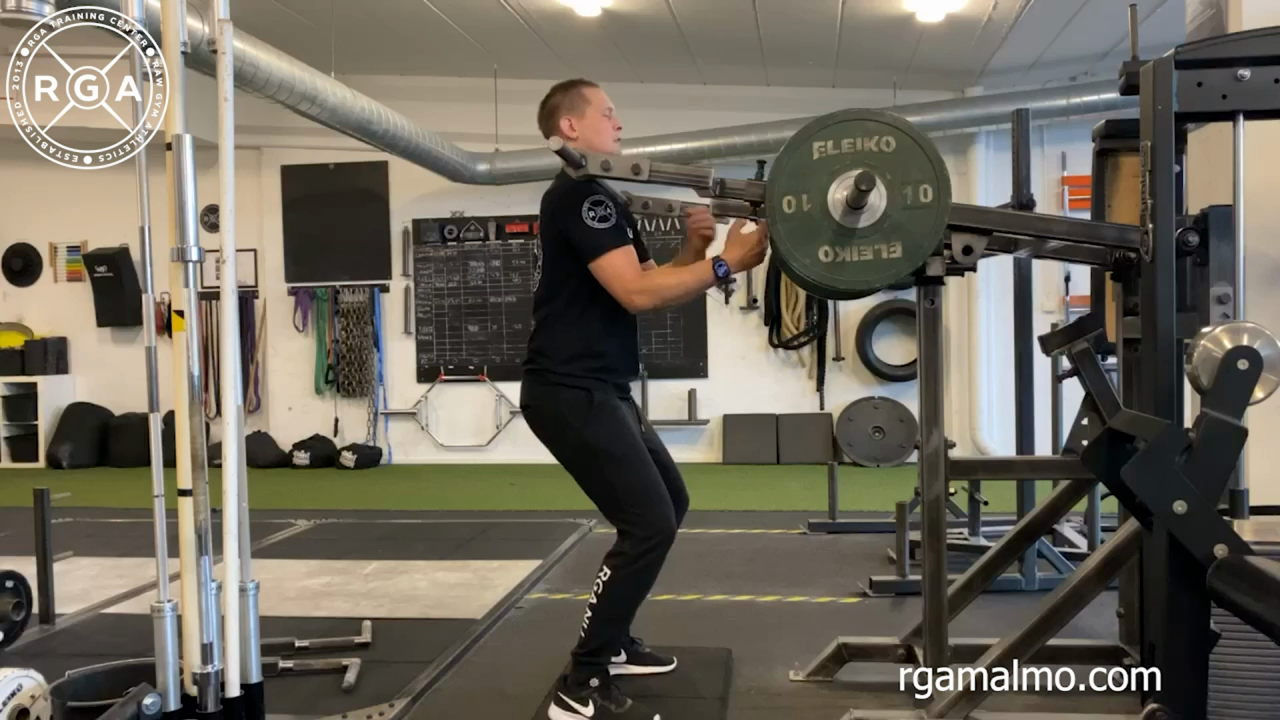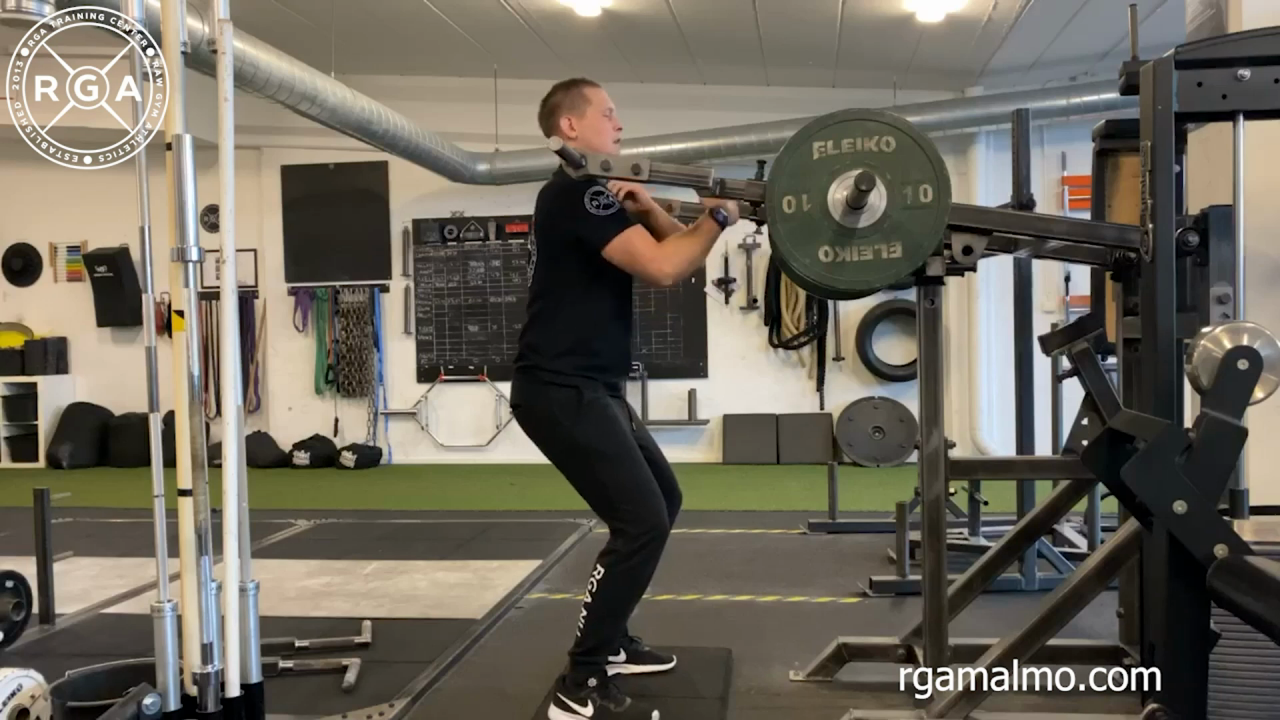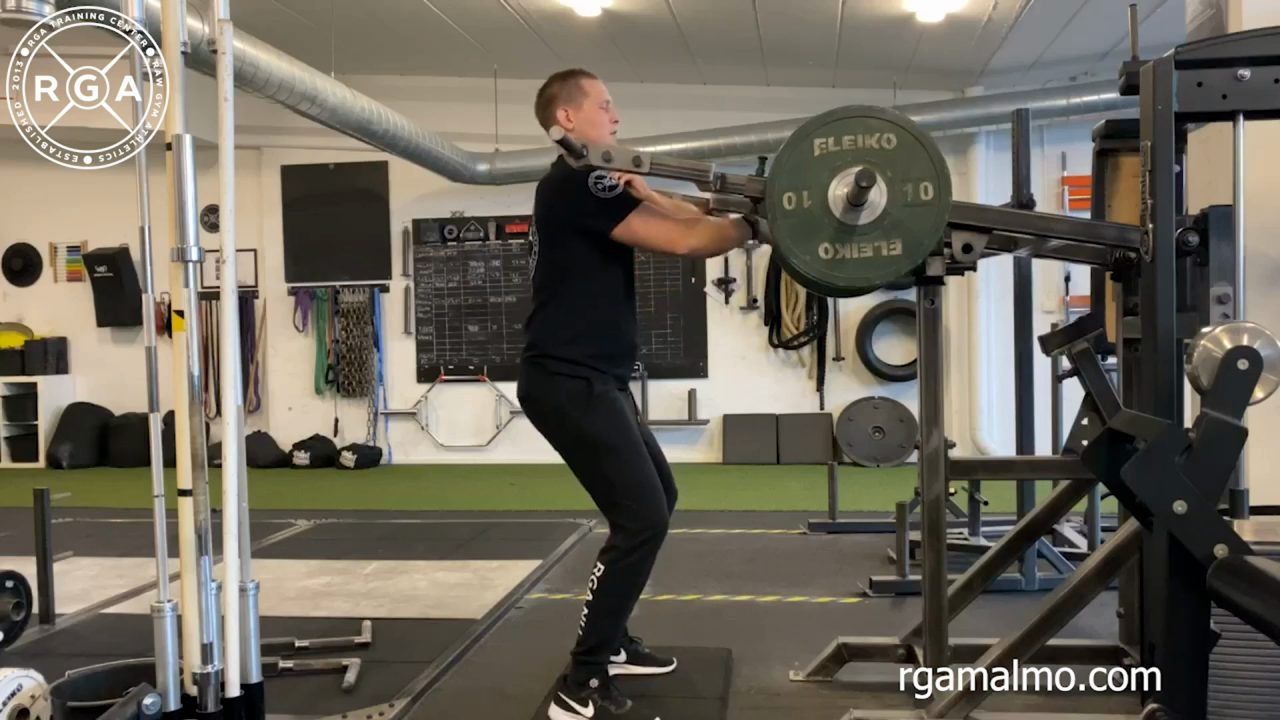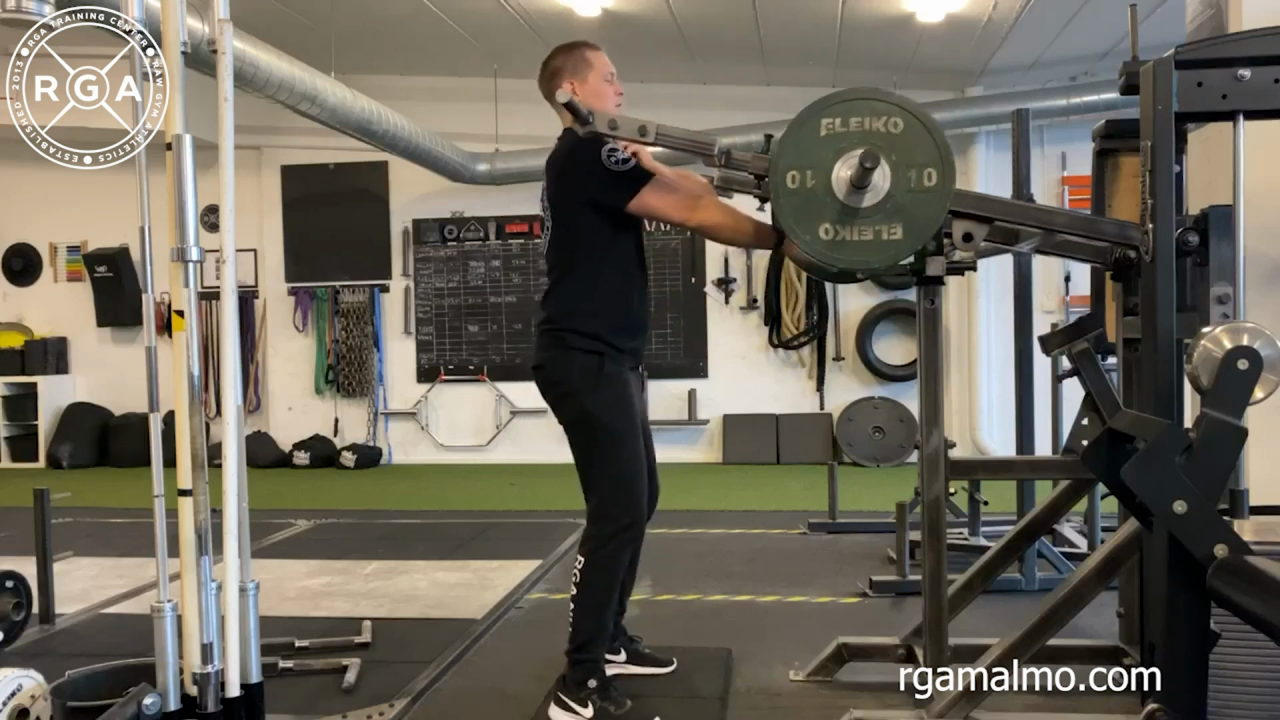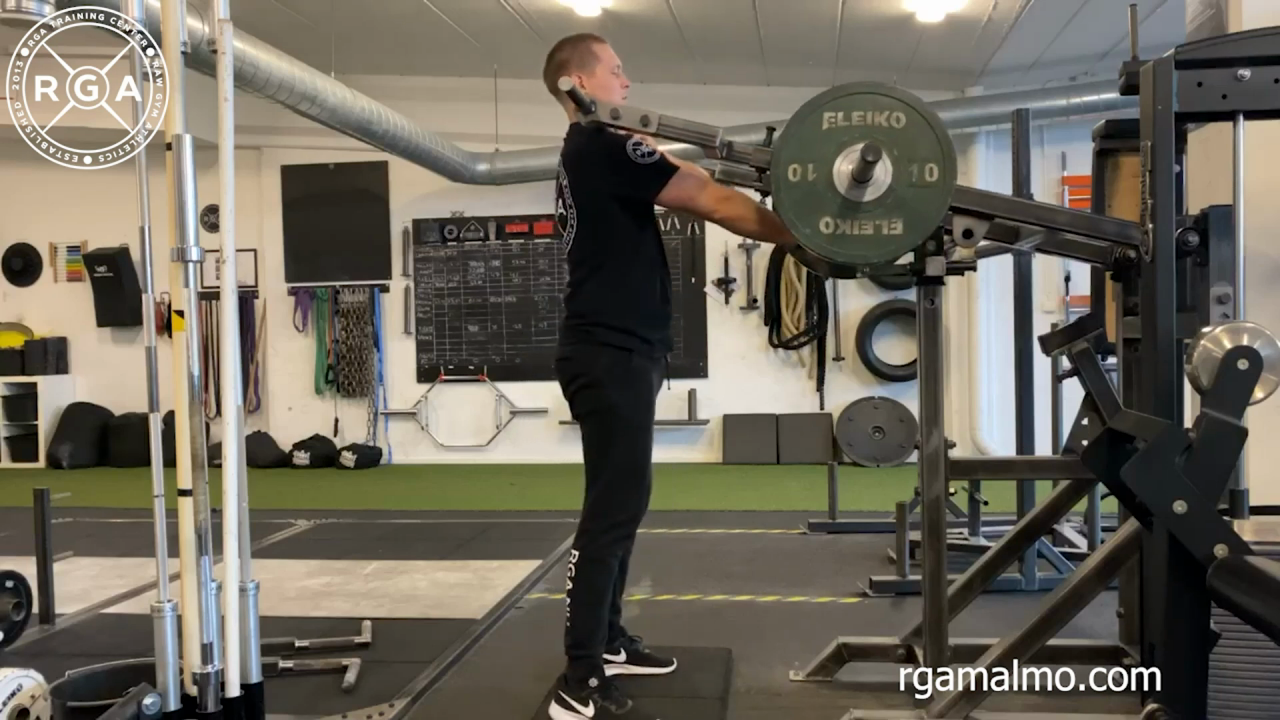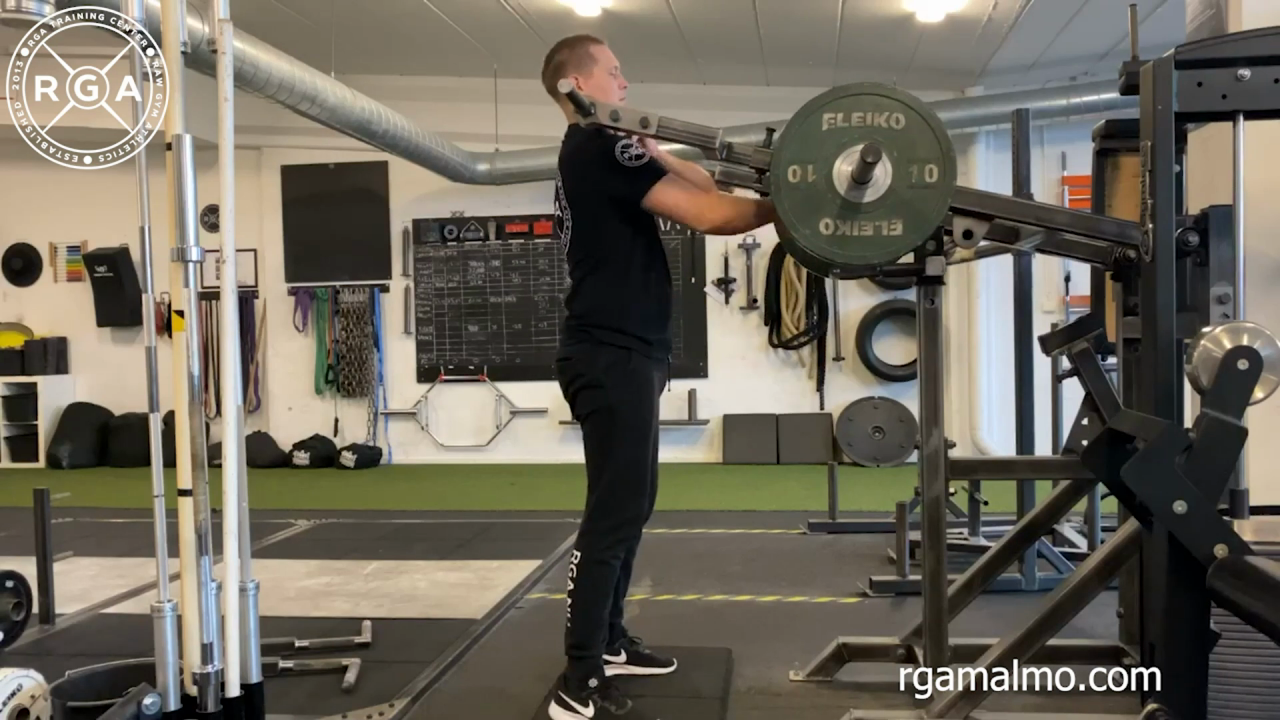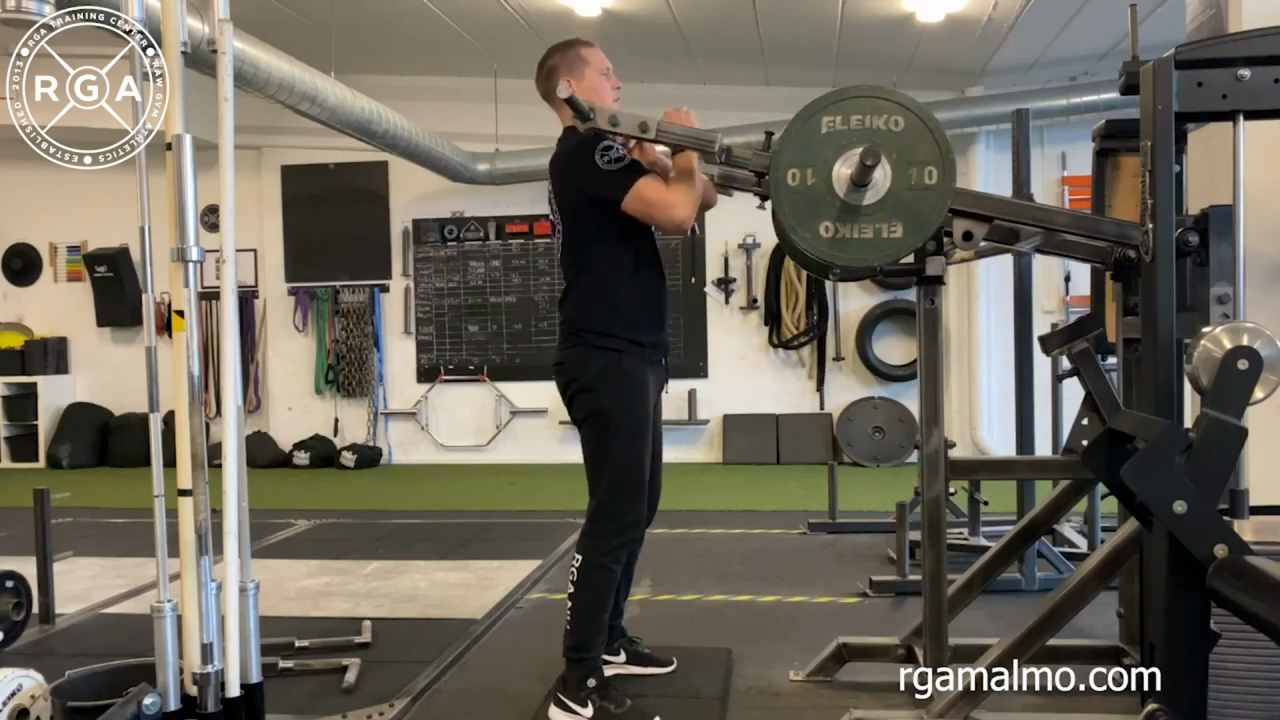
dt=0.4s
person 1, frame 1
left shoulder: (599, 198)
right shoulder: (578, 195)
left elbow: (649, 281)
right elbow: (636, 292)
left wrist: (693, 246)
right wrist: (726, 264)
left hip: (600, 389)
right hip: (571, 393)
left knee: (668, 505)
right knee: (648, 526)
left ankle: (612, 643)
person 1, frame 2
left shoulder: (597, 196)
right shoulder: (573, 195)
left elbow: (669, 252)
right elbow: (665, 268)
left wrist: (646, 207)
right wrist: (718, 215)
left hip: (590, 387)
right hip: (561, 392)
left knee: (660, 505)
right knee: (641, 524)
left ankle: (609, 640)
person 1, frame 3
left shoulder: (592, 186)
right shoulder: (575, 184)
left elbow: (685, 220)
right elbow: (681, 242)
left wrist: (641, 194)
right wrist: (752, 227)
left hip: (594, 378)
right hip: (569, 383)
left knee: (656, 501)
right knee: (641, 520)
left ankle: (610, 643)
person 1, frame 4
left shoulder: (591, 159)
right shoulder: (585, 155)
left elbow: (692, 191)
right elbow: (692, 215)
left wrist: (647, 164)
right wrist: (778, 239)
left hip: (603, 356)
right hip: (584, 359)
left knee: (635, 502)
right knee: (618, 513)
left ankle: (608, 641)
person 1, frame 5
left shoulder: (593, 151)
right shoulder: (603, 148)
left elbow: (694, 183)
right elbow: (717, 205)
left wrist: (653, 152)
right wrist: (803, 238)
left hip: (615, 351)
right hip: (610, 355)
left knee: (622, 504)
right knee: (611, 512)
left ankle: (606, 642)
person 1, frame 6
left shoulder: (597, 152)
right shoulder: (599, 148)
left elbow: (696, 186)
right elbow: (704, 209)
left wrist: (655, 155)
right wrist: (779, 207)
left hip: (623, 353)
right hip: (610, 357)
left knee: (629, 506)
right knee: (615, 512)
left ankle: (608, 642)
person 1, frame 7
left shoulder: (603, 157)
right shoulder: (586, 153)
left elbow: (701, 195)
right elbow: (680, 212)
left wrist: (662, 158)
right wrist: (682, 150)
left hip: (627, 357)
right hip: (605, 361)
left knee: (634, 509)
right knee: (615, 516)
left ankle: (607, 643)
